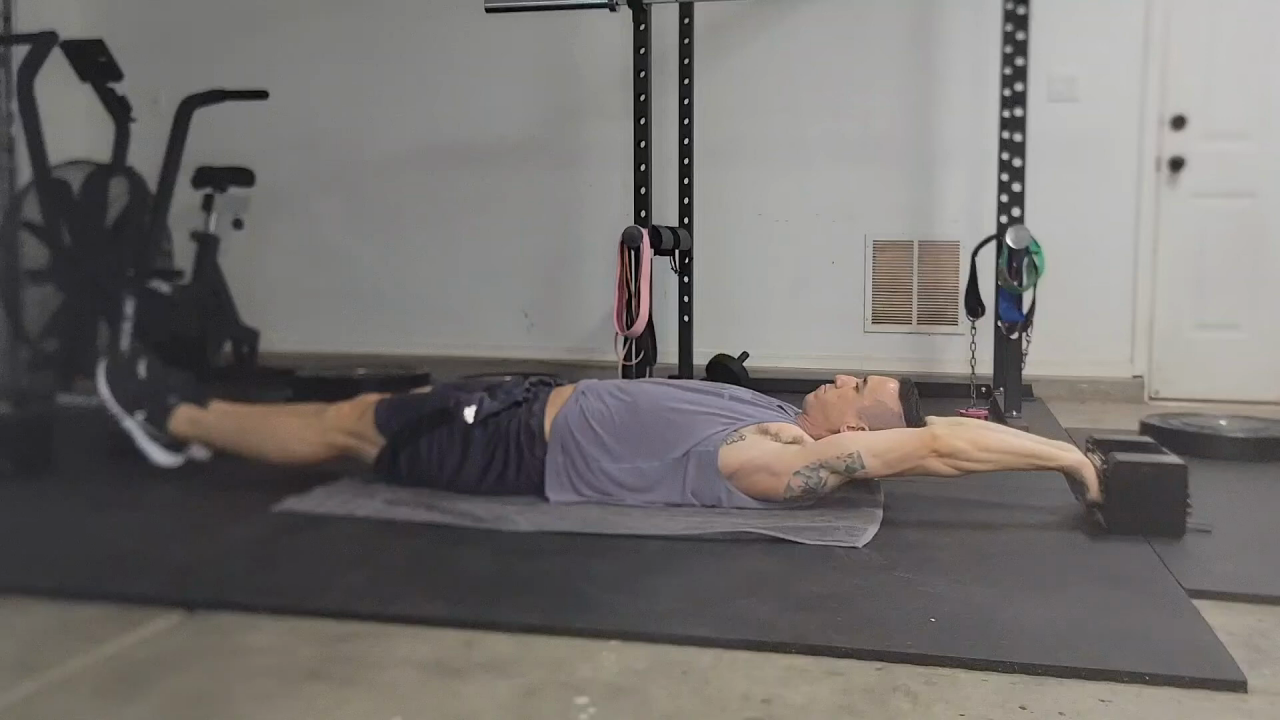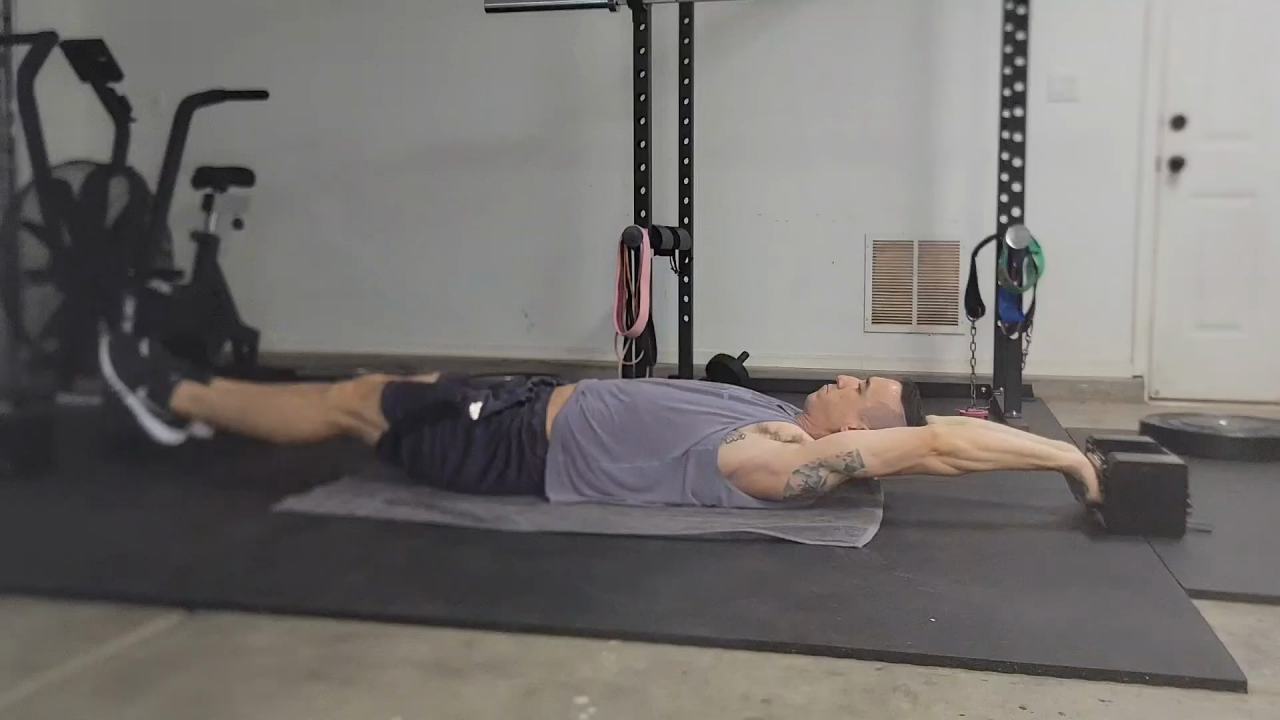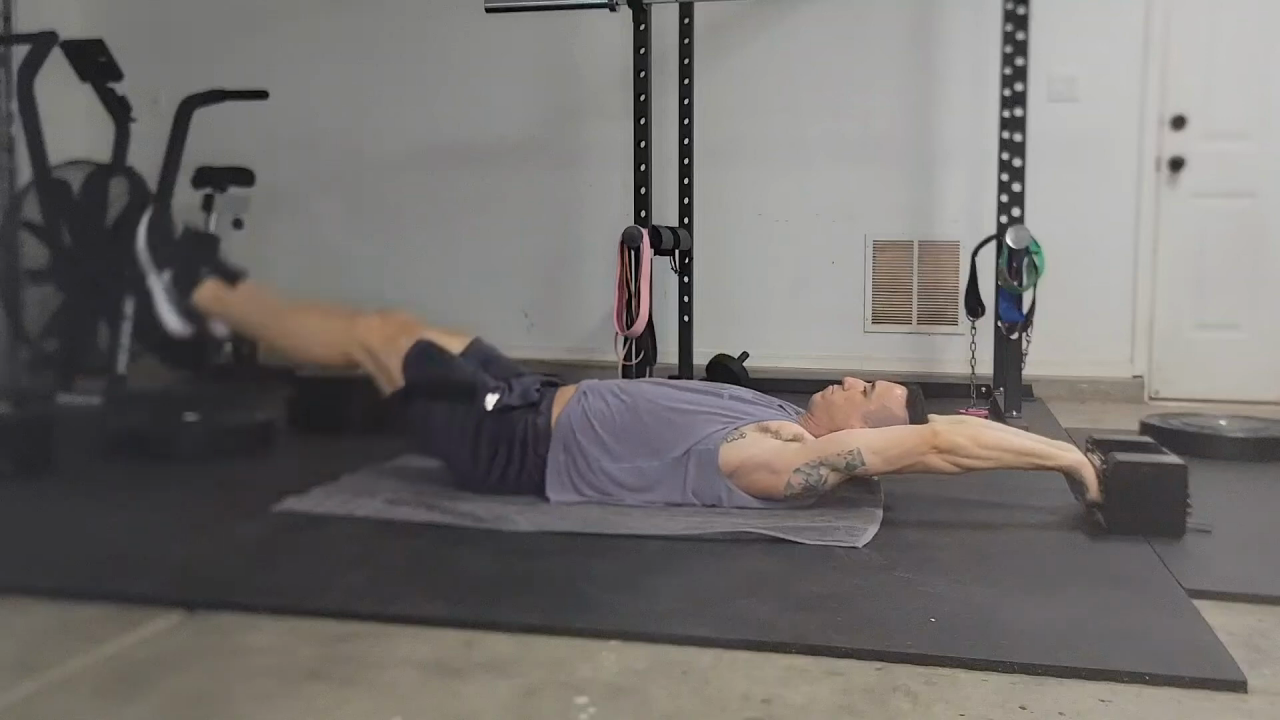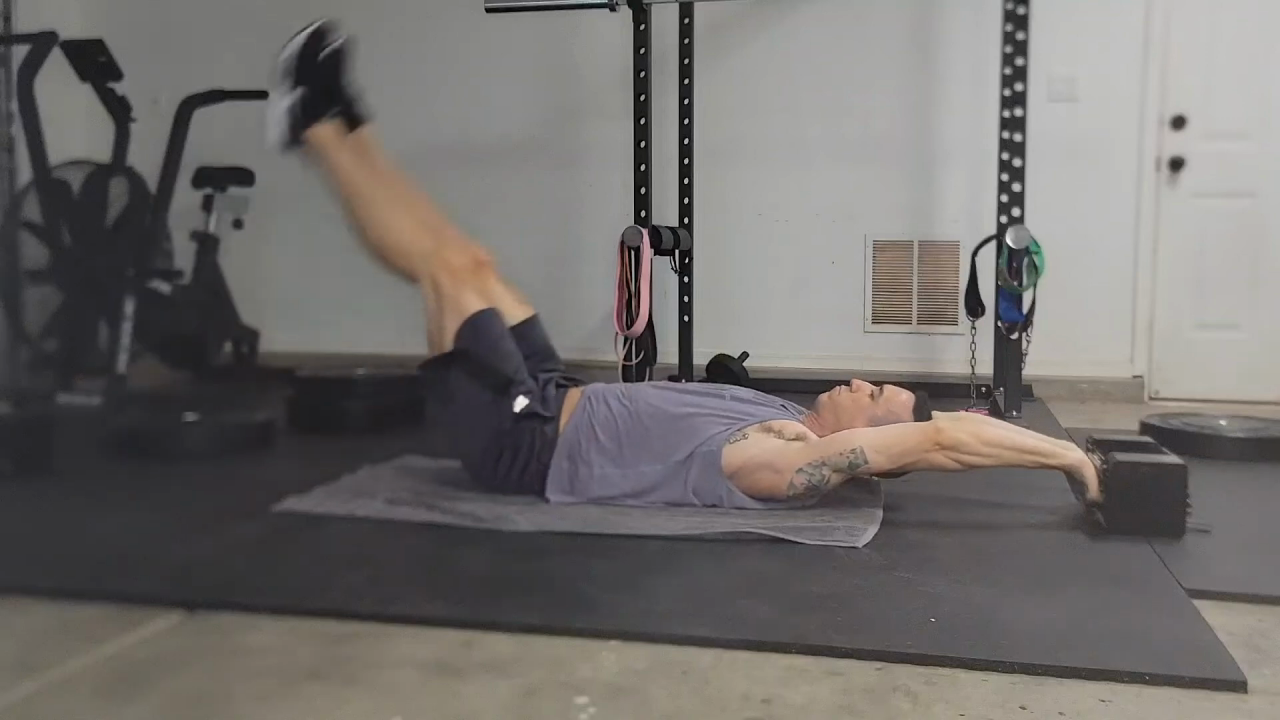
dt=0.2s
person 1, frame 1
left shoulder: (788, 465)
right shoulder: (792, 428)
left elbow: (932, 443)
right elbow: (938, 435)
left wrist: (1061, 453)
left hip: (534, 442)
right hip: (550, 403)
left knee: (352, 421)
right knee: (364, 409)
left ankle: (180, 420)
right ankle: (189, 416)
person 1, frame 2
left shoulder: (788, 463)
right shoulder: (794, 426)
left elbow: (934, 443)
right elbow: (942, 436)
left wrist: (1062, 453)
left hip: (533, 444)
right hip: (553, 405)
left knee: (357, 398)
right knee: (376, 390)
left ankle: (184, 396)
right ankle: (193, 396)
person 1, frame 3
left shoulder: (788, 466)
right shoulder: (798, 430)
left elbow: (932, 442)
right elbow: (940, 438)
left wrist: (1059, 452)
left hip: (532, 441)
right hip: (556, 403)
left knee: (382, 335)
right knee: (399, 336)
left ankle: (209, 293)
right ankle: (217, 292)
person 1, frame 4
left shoulder: (788, 464)
right shoulder: (802, 428)
left elbow: (940, 437)
left wrist: (1061, 449)
left hip: (533, 441)
right hip: (572, 408)
left knee: (453, 265)
right knee: (463, 267)
left ankle: (322, 124)
right ankle: (330, 123)
